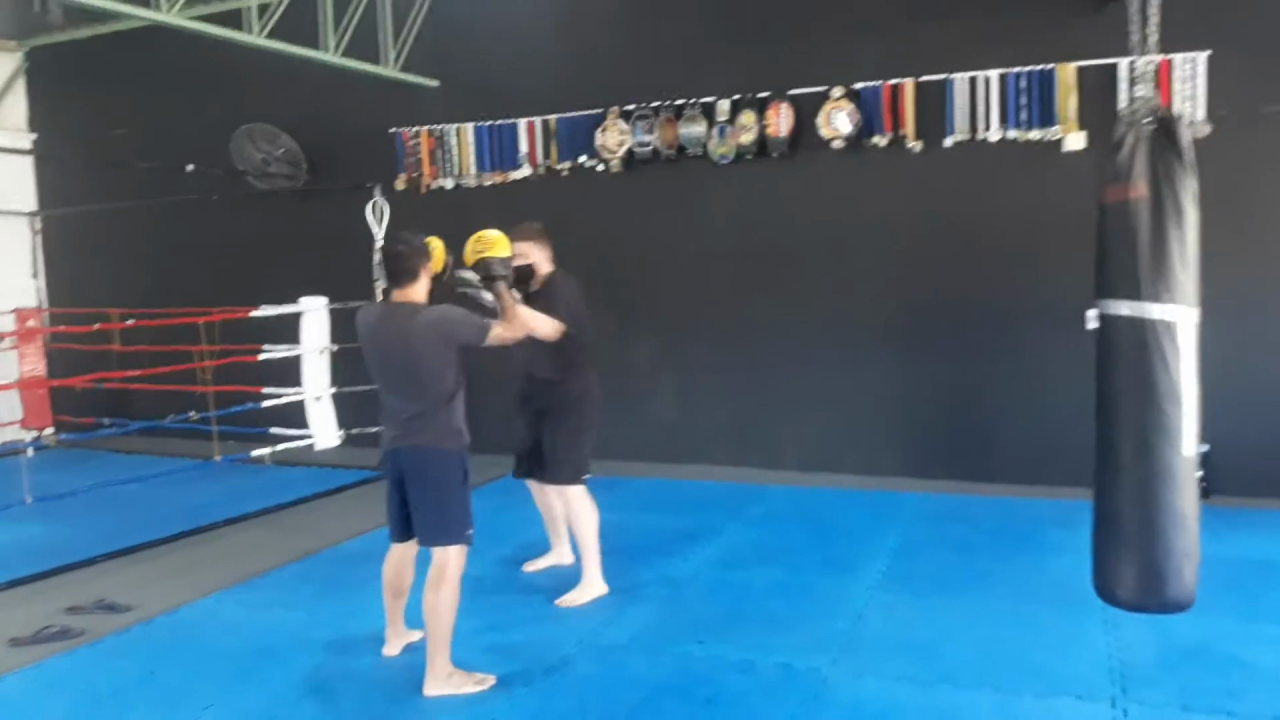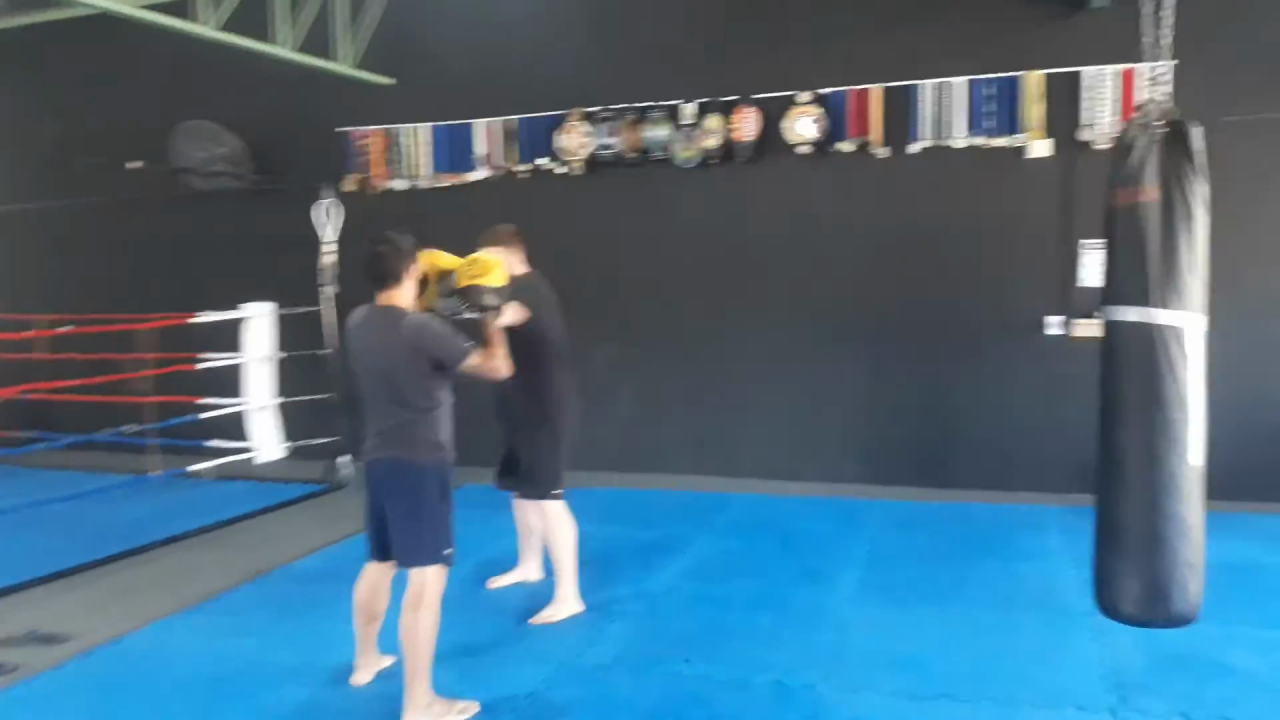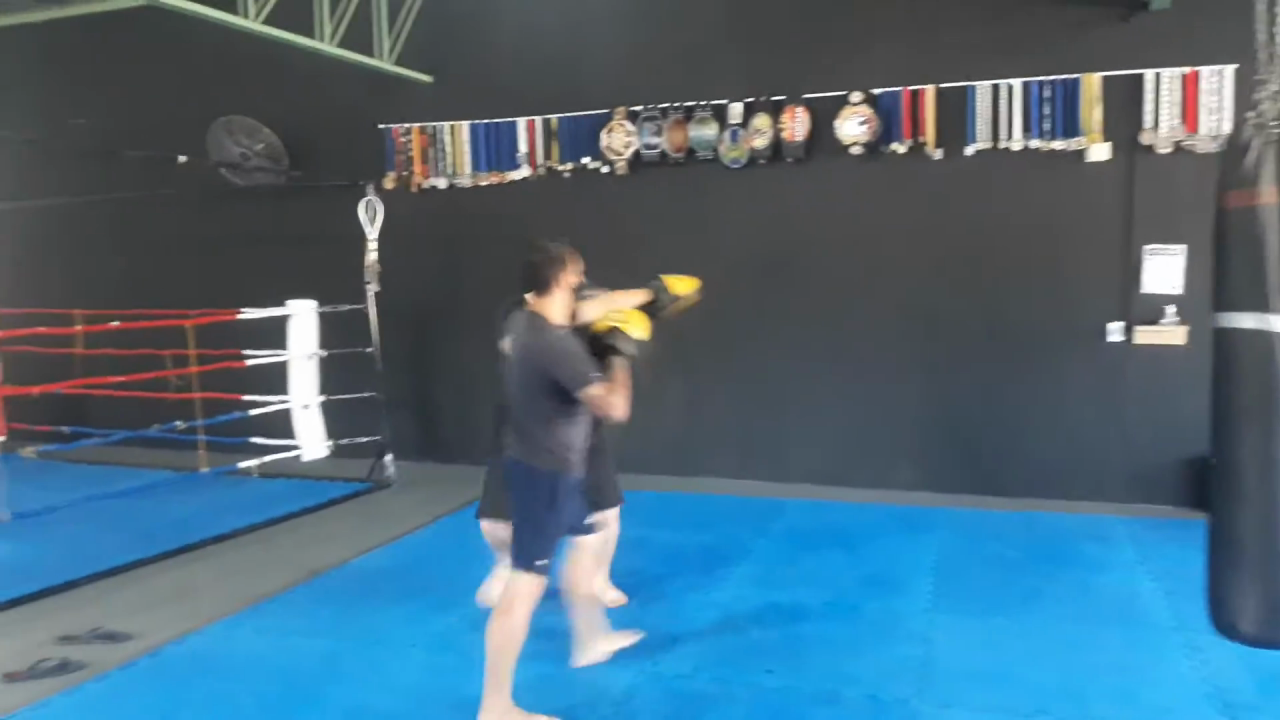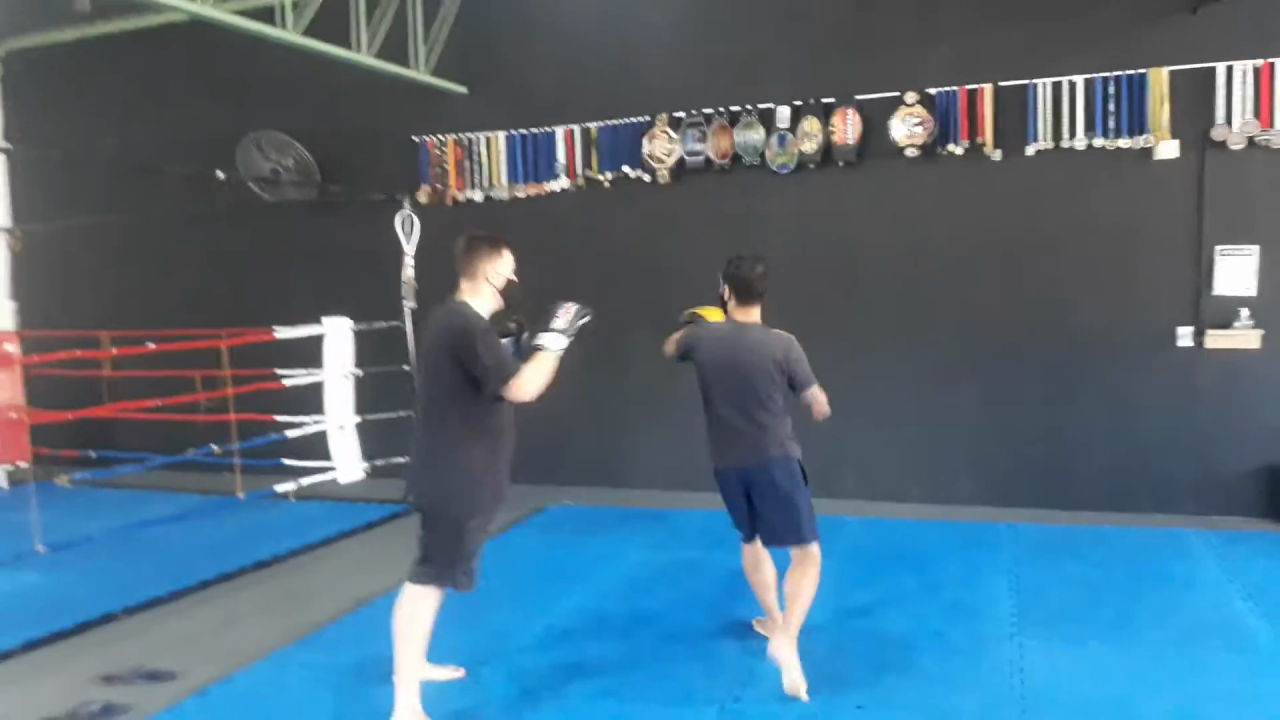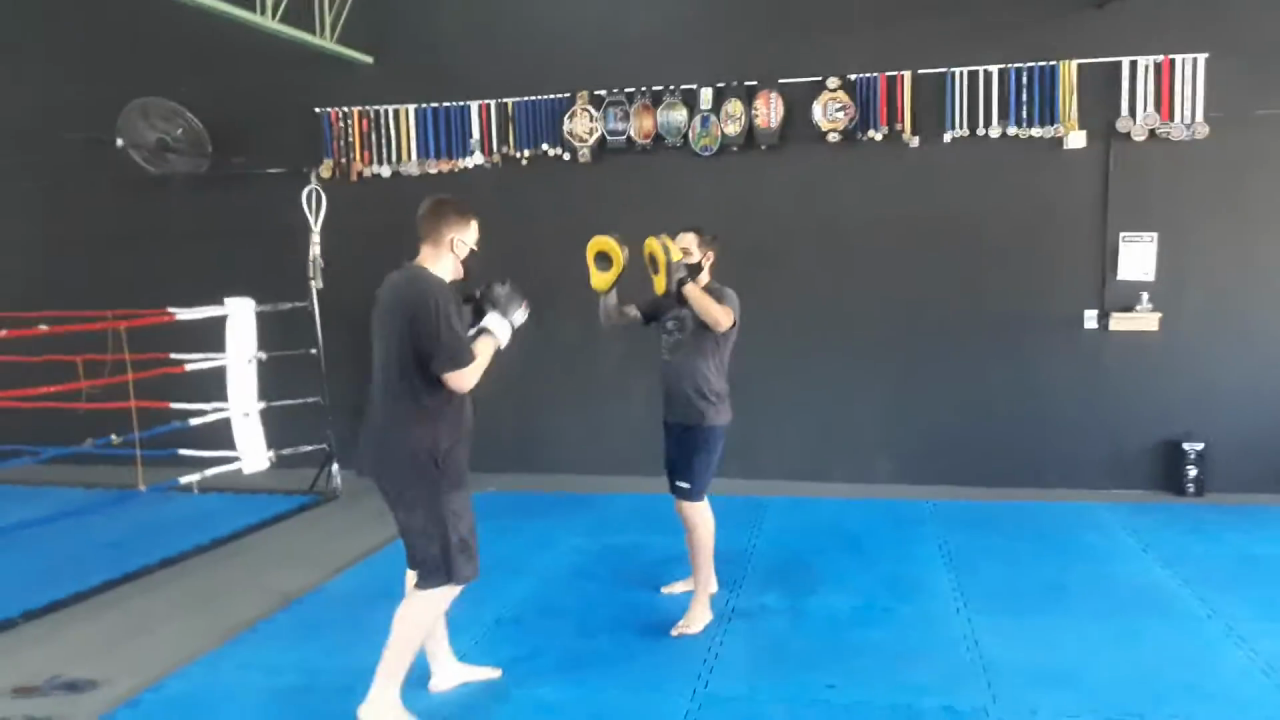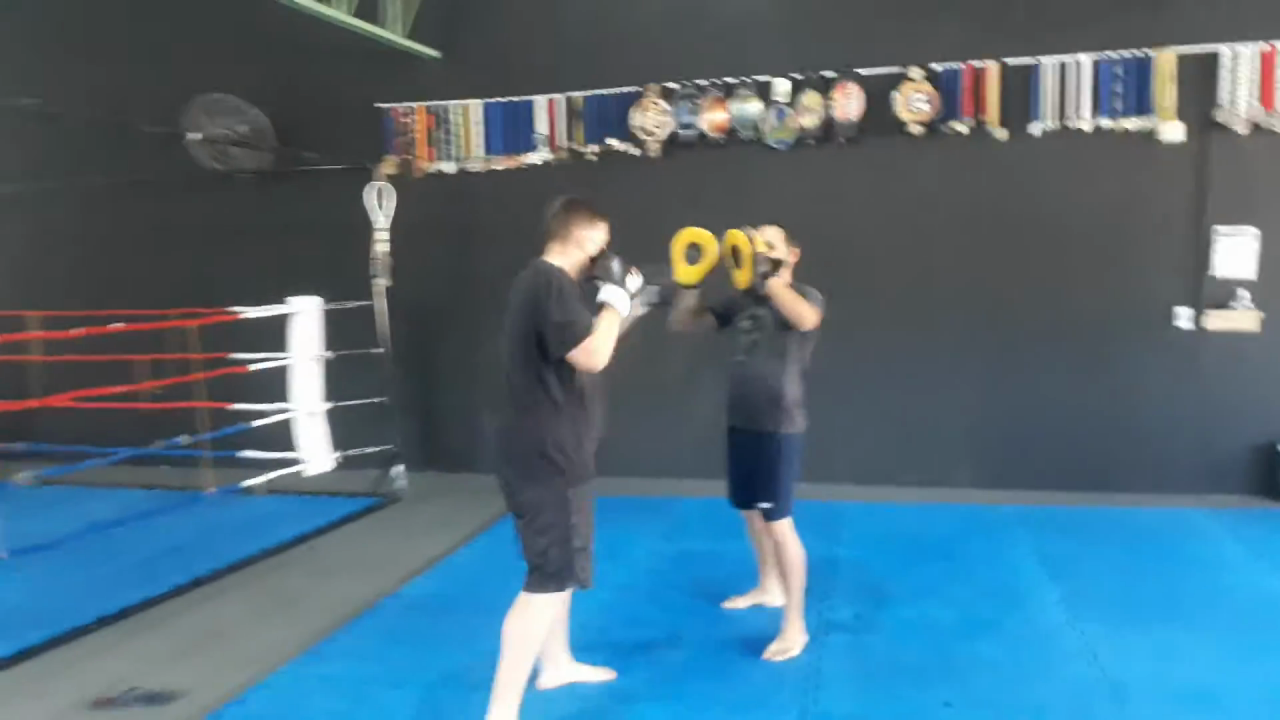
dt=0.7s
person 1, frame 1
left shoulder: (368, 319)
right shoulder: (445, 320)
right elbow: (513, 331)
left wrist: (406, 284)
right wrist: (499, 282)
left hip: (396, 448)
right hip: (438, 450)
left knee: (403, 543)
right knee: (448, 556)
left ankle: (395, 634)
right ankle: (439, 673)
person 1, frame 2
left shoulder: (358, 323)
right shoulder: (424, 328)
right elbow: (497, 368)
left wrist: (426, 298)
right wrist: (490, 313)
left hip: (378, 458)
right hip: (419, 463)
left knee: (379, 563)
right knee: (427, 577)
left ankle: (366, 661)
person 1, frame 3
left shoulder: (525, 323)
right shoulder: (557, 345)
right elbow: (614, 409)
right wrist: (619, 355)
left hip: (552, 468)
right hip: (545, 472)
left knee: (583, 542)
right knee: (525, 585)
left ankle: (592, 639)
person 1, frame 4
left shoulder: (702, 336)
right shoulder: (782, 345)
left elbow: (670, 348)
right elbow: (821, 409)
left hip: (728, 463)
right hip: (776, 460)
left knee: (752, 542)
right knee: (806, 555)
left ankle: (775, 622)
right ankle: (786, 640)
person 1, frame 5
left shoulder: (722, 297)
right shoulder: (666, 301)
left elbow: (720, 322)
right elbow: (612, 318)
left wrist: (685, 281)
right wrist: (608, 287)
left hip: (705, 419)
right hip: (675, 416)
left knee: (689, 506)
right knee: (693, 500)
left ankle: (701, 605)
right ankle: (703, 576)
person 1, frame 6
left shoulder: (804, 298)
right shoulder: (739, 301)
left elbow: (807, 321)
right elbow: (682, 323)
left wrist: (767, 278)
right wrist: (690, 284)
left hip: (779, 427)
right hip: (741, 423)
left knee: (778, 523)
right knee: (751, 512)
left ankle: (795, 626)
right ankle: (769, 587)
person 2, frame 1
left shoulder: (563, 287)
right shoulder: (526, 288)
left elbow: (546, 328)
left hip: (571, 401)
right hip: (540, 399)
left knee: (568, 484)
right knee: (535, 477)
left ankle: (594, 578)
right ankle: (561, 550)
person 2, frame 2
left shoulder: (528, 287)
right shoulder: (512, 291)
left elbow: (507, 316)
left hip: (544, 407)
right hip: (521, 407)
left knee: (545, 496)
right knee: (519, 488)
left ankle: (569, 595)
right ankle: (528, 564)
person 2, frame 3
left shoulder: (585, 313)
right shoulder: (517, 316)
right wrist: (568, 321)
left knee: (606, 513)
right knee: (494, 522)
left ankle: (600, 579)
right ankle: (507, 564)
person 2, frame 4
left shoulder: (453, 318)
right shoulder: (467, 327)
right elbow: (522, 388)
left wrist: (500, 350)
right wrist: (556, 334)
left hip: (458, 471)
right hip: (457, 477)
left knee: (435, 570)
right knee: (432, 578)
left ankle: (412, 661)
person 2, frame 5
left shoulder: (401, 283)
right shoulder: (431, 294)
right elbow: (462, 377)
left wrist: (476, 322)
right wrist: (498, 324)
left hip: (403, 448)
right hip: (423, 456)
left knee: (430, 564)
right knee: (442, 574)
left ankle: (444, 664)
person 2, frame 6
left shoulder: (556, 285)
right shoulder: (552, 286)
right elbow: (593, 355)
left wrist: (619, 295)
right wrist: (616, 293)
left hip: (553, 450)
right hip: (549, 453)
left knee: (558, 568)
right knee: (552, 580)
left ankle: (558, 663)
